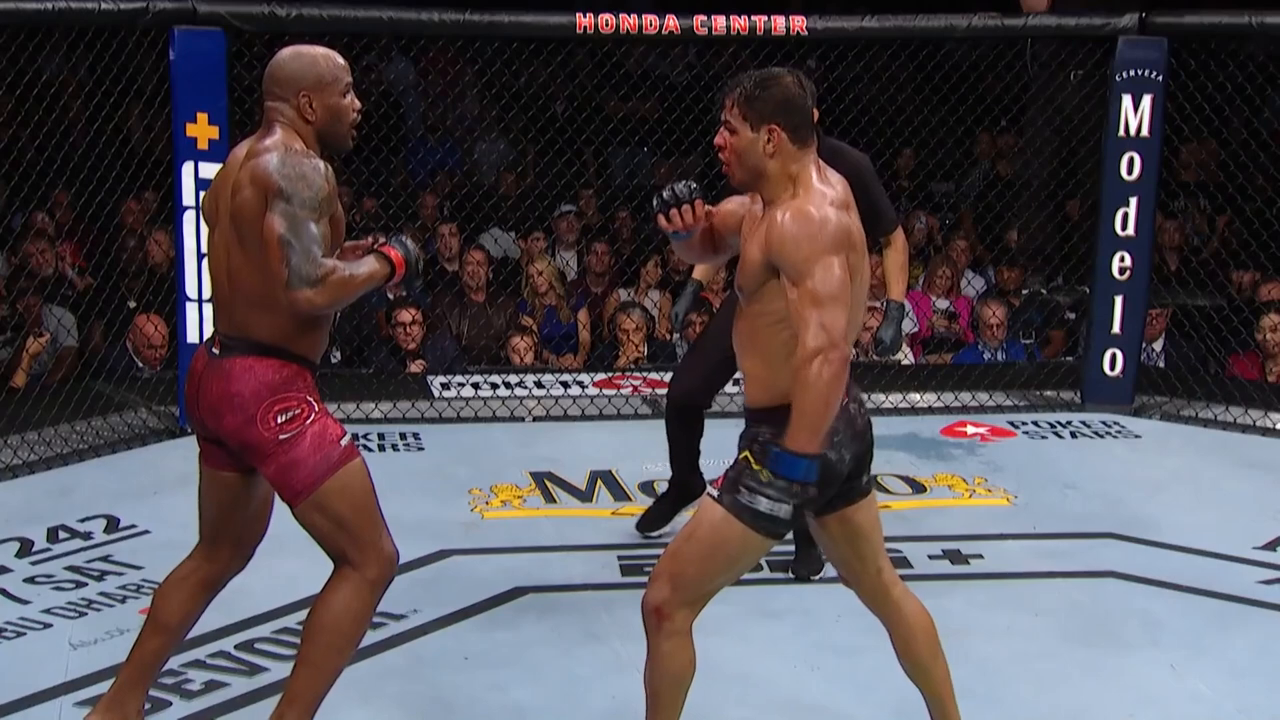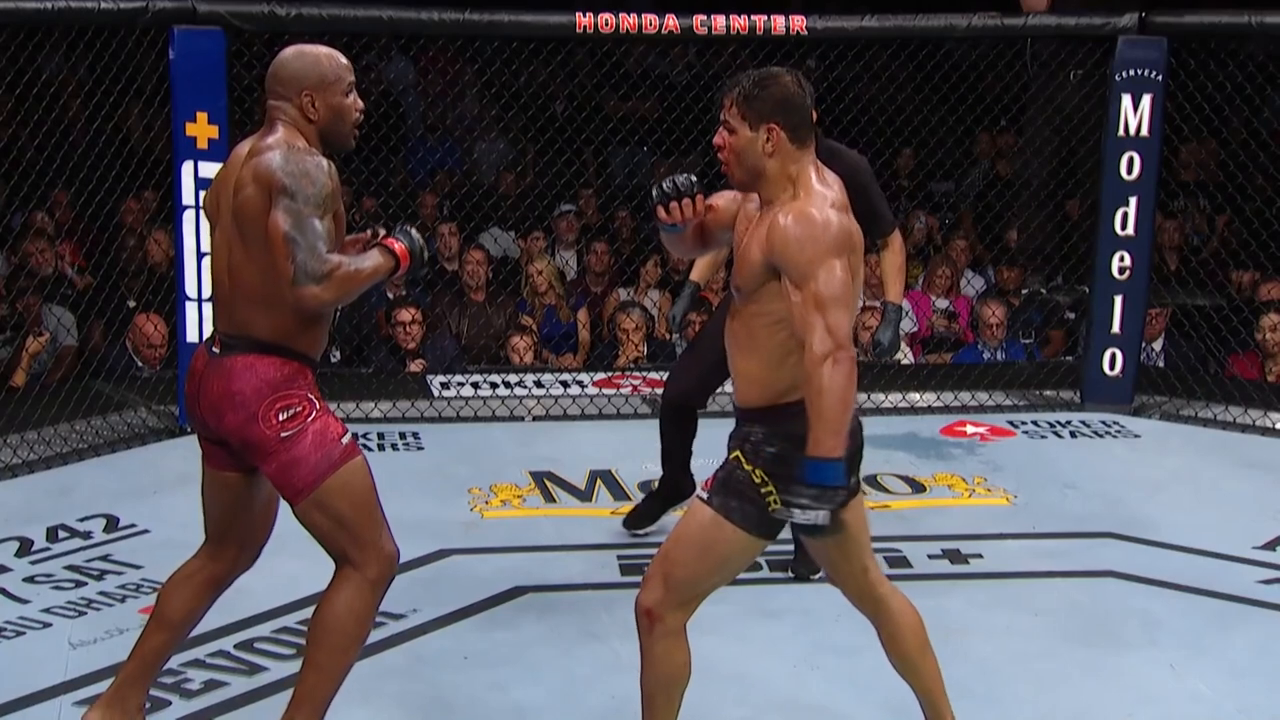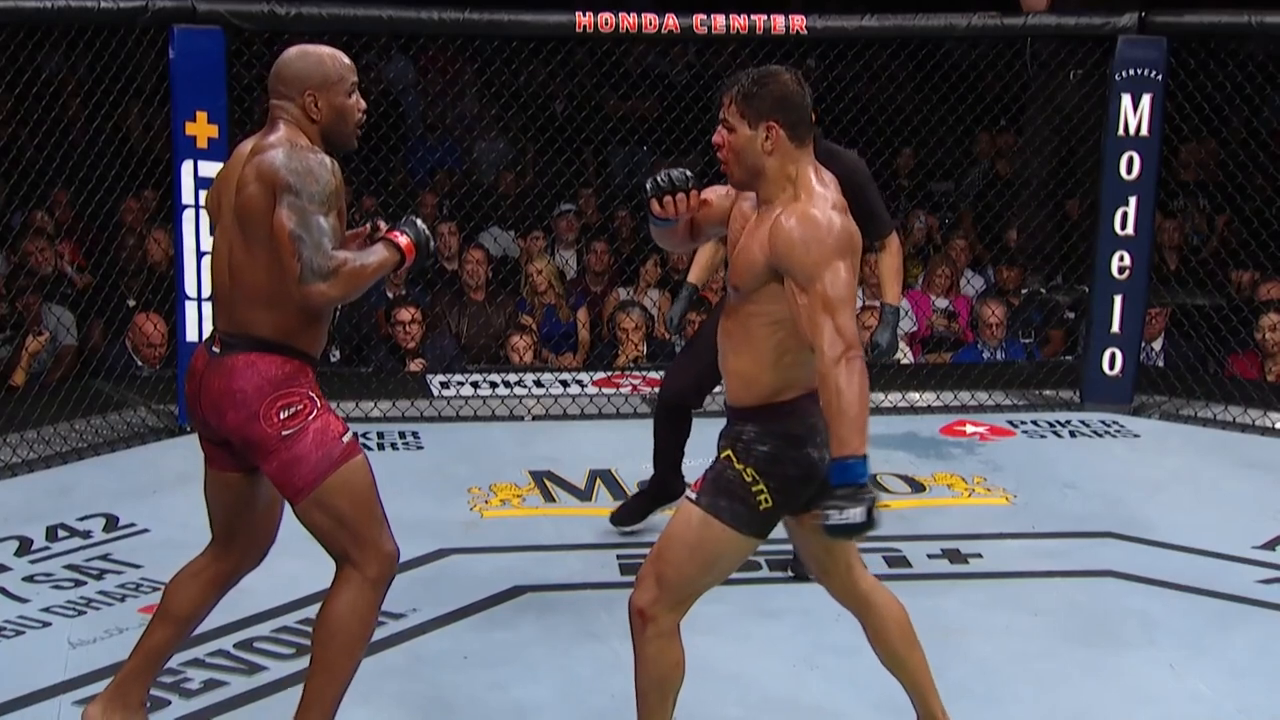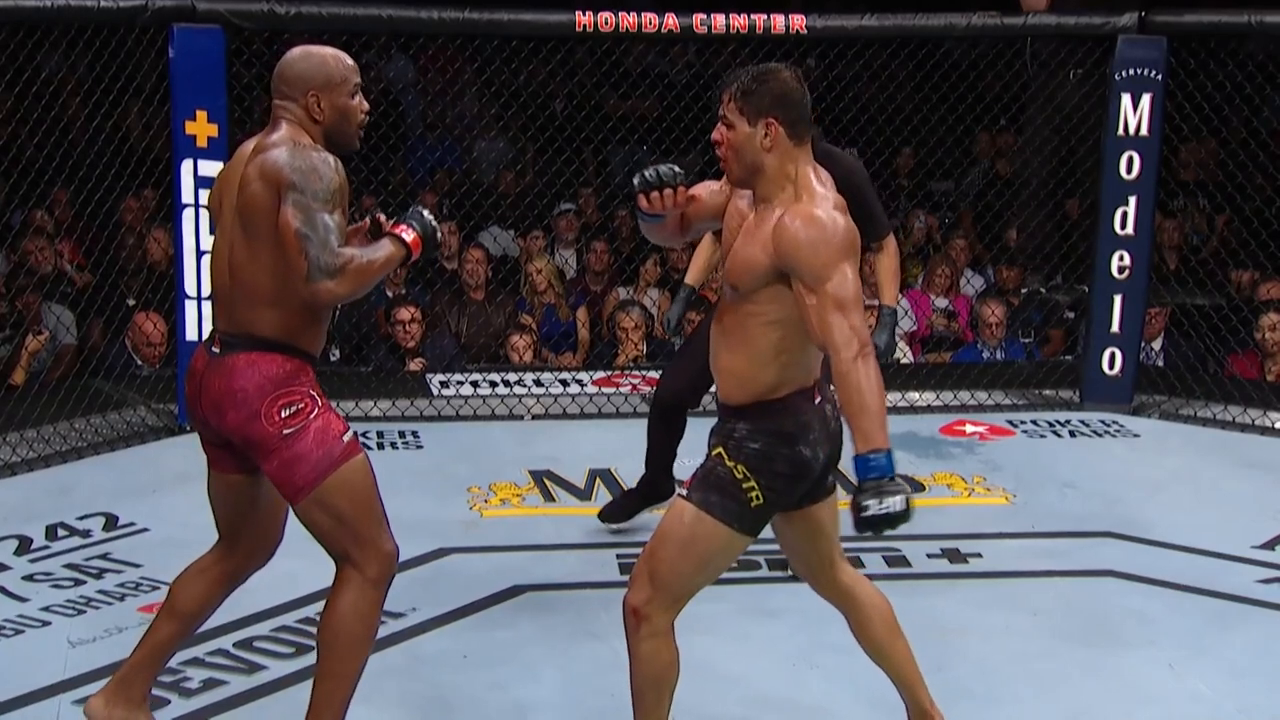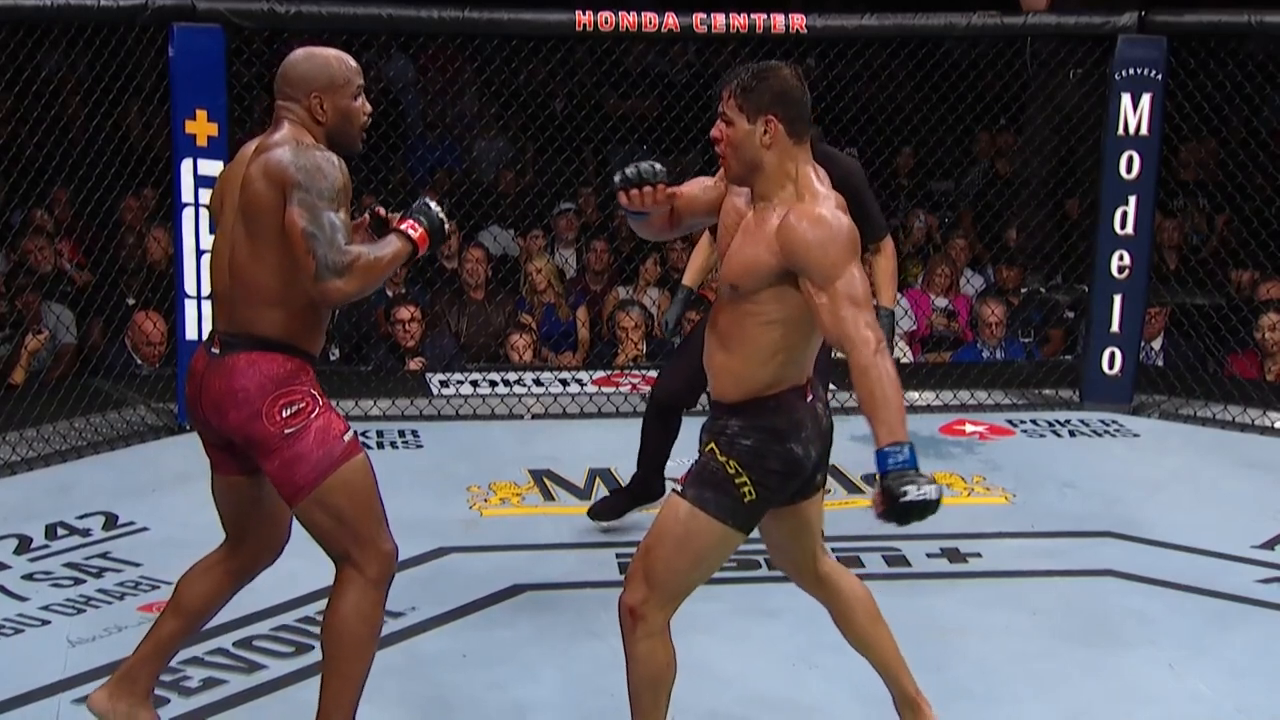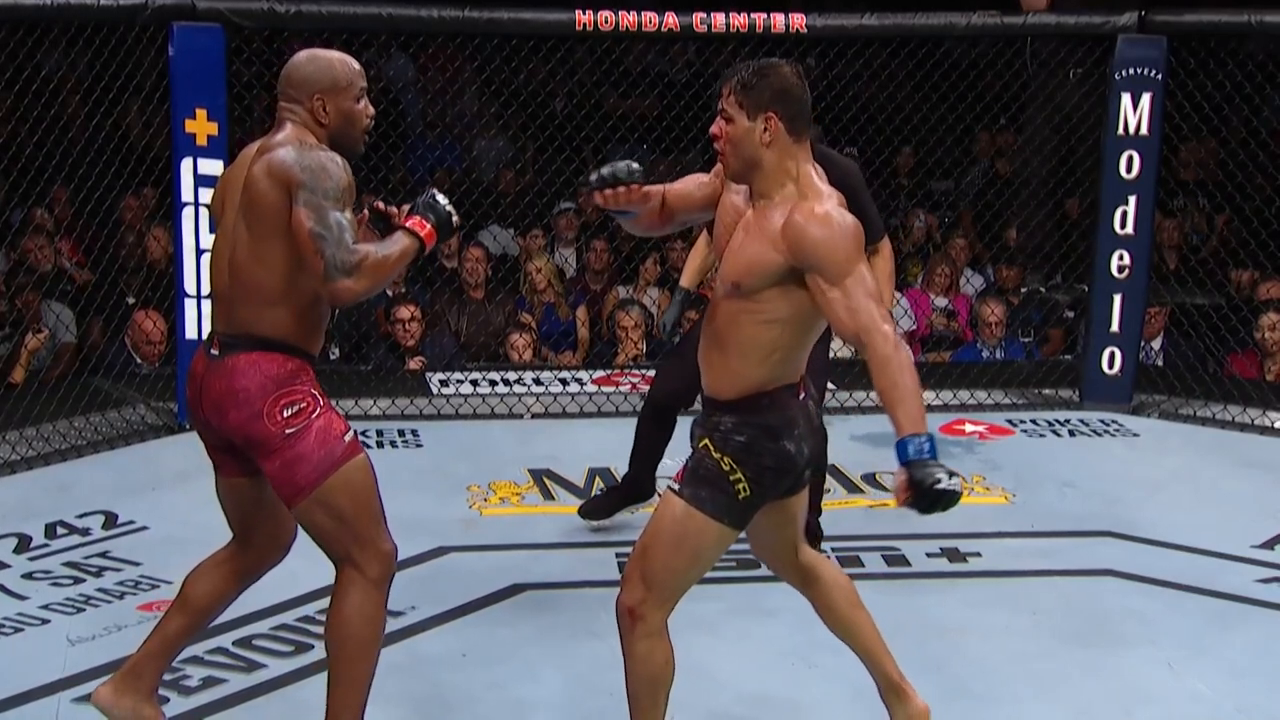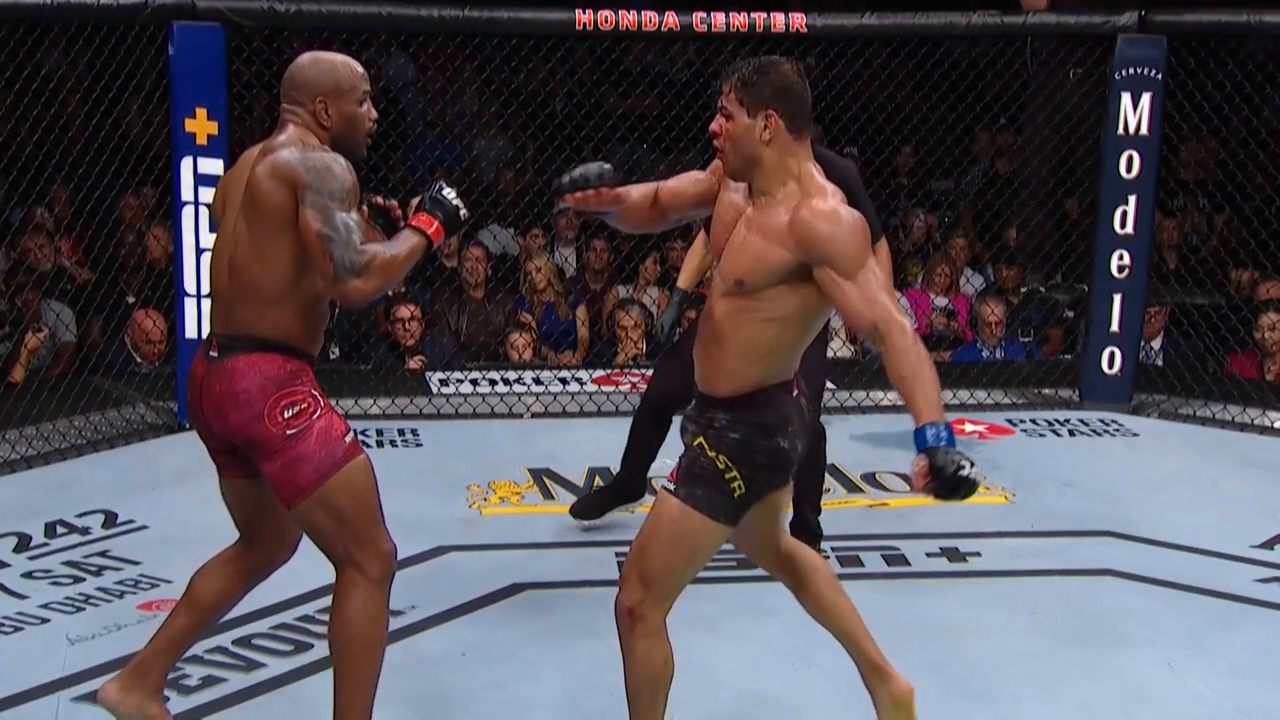
dt=0.7s
person 1, frame 1
left shoulder: (239, 163)
right shoulder: (298, 166)
right elbow: (307, 293)
left wrist: (344, 255)
right wrist: (386, 262)
left hip: (217, 374)
right hip: (267, 388)
left knee: (220, 555)
right knee: (369, 561)
person 1, frame 2
left shoulder: (242, 160)
right shoulder: (302, 163)
right elbow: (312, 290)
left wrist: (347, 249)
right wrist: (390, 254)
left hip: (218, 372)
right hip: (269, 386)
left knee: (227, 553)
right knee: (371, 559)
person 1, frame 3
left shoulder: (243, 159)
right shoulder: (305, 163)
right elbow: (318, 286)
left wrist: (353, 245)
right wrist: (395, 247)
left hip: (219, 372)
right hip: (270, 385)
left knee: (235, 551)
right knee: (371, 559)
person 1, frame 4
left shoulder: (245, 160)
right shoulder: (309, 162)
right elbow: (324, 284)
left wrist: (354, 240)
right wrist: (404, 239)
left hip: (218, 371)
right hip: (269, 384)
left knee: (245, 547)
right knee: (370, 558)
person 1, frame 5
left shoulder: (246, 161)
right shoulder: (313, 163)
right elbow: (334, 282)
left wrist: (355, 235)
right wrist: (411, 233)
left hip: (218, 372)
right hip: (270, 384)
left knee: (253, 544)
right knee: (370, 559)
person 1, frame 6
left shoulder: (246, 165)
right shoulder: (316, 163)
right elbow: (343, 281)
left wrist: (363, 232)
right wrist: (418, 229)
left hip: (217, 373)
right hip: (270, 384)
left knee: (262, 542)
right knee: (370, 559)
person 1, frame 7
left shoulder: (247, 168)
right shoulder: (320, 165)
right elbow: (353, 282)
left wrist: (371, 231)
right wrist: (425, 226)
left hip: (217, 375)
right hip: (269, 385)
left knee: (269, 542)
right knee: (370, 561)
person 2, frame 1
left shoulder: (804, 219)
right shoulder: (776, 196)
left elbow: (826, 352)
right elbow: (706, 243)
left wrist: (790, 468)
right wrist: (682, 225)
left hip: (792, 435)
right hip: (834, 427)
left knee: (666, 602)
right knee: (881, 587)
person 2, frame 2
left shoulder: (806, 221)
right shoulder: (766, 194)
left elbow: (831, 354)
right elbow: (694, 240)
left wrist: (821, 476)
right wrist: (677, 218)
left hip: (783, 438)
right hip: (806, 432)
left knee: (659, 604)
right knee: (869, 587)
person 2, frame 3
left shoulder: (806, 223)
right shoulder: (756, 190)
left elbow: (839, 350)
right elbow: (682, 235)
left wrist: (849, 472)
right wrist: (666, 213)
left hip: (773, 440)
right hip: (793, 427)
left knee: (652, 605)
right knee: (851, 583)
person 2, frame 4
left shoulder: (809, 225)
right shoulder: (751, 185)
left elbow: (851, 348)
right elbow: (674, 228)
left wrist: (876, 466)
right wrist: (657, 208)
left hip: (764, 437)
right hip: (795, 422)
left knee: (646, 604)
right knee: (833, 575)
person 2, frame 5
left shoulder: (812, 224)
right shoulder: (743, 182)
left elbow: (864, 343)
right elbow: (665, 220)
left wrist: (897, 460)
right wrist: (644, 203)
left hip: (758, 434)
right hip: (786, 419)
left knee: (643, 603)
right knee: (813, 568)
person 2, frame 6
left shoulder: (816, 223)
right shoulder: (738, 179)
left elbow: (877, 337)
right elbow: (660, 212)
left wrist: (917, 451)
right wrist: (629, 200)
left hip: (749, 431)
right hip: (772, 418)
left knee: (640, 603)
right knee: (791, 557)
person 2, frame 7
left shoulder: (820, 220)
right shoulder: (733, 176)
left elbow: (889, 328)
right elbow: (655, 207)
left wrist: (932, 437)
right wrist: (611, 200)
left hip: (743, 428)
right hip: (755, 414)
left knee: (638, 603)
right knee: (770, 547)
person 3, frame 1
left shoulder: (847, 166)
left elbow: (892, 238)
left wrist: (894, 312)
right wrist: (693, 287)
right knee: (685, 392)
left ankle: (809, 529)
right ankle: (685, 482)
person 3, frame 2
left shoulder: (846, 168)
left elbow: (889, 240)
left wrist: (891, 315)
right wrist: (690, 290)
right knee: (680, 392)
right ankle: (674, 483)
person 3, frame 3
left shoulder: (843, 169)
left elbow: (887, 243)
right elbow: (719, 232)
left wrist: (889, 317)
right wrist: (687, 293)
right knee: (675, 394)
right ankle: (665, 484)
person 3, frame 4
left shoulder: (840, 170)
left elbow: (883, 243)
right elbow: (716, 233)
left wrist: (886, 318)
right wrist: (685, 294)
right knee: (671, 392)
right ankle: (655, 483)
person 3, frame 5
left shoulder: (839, 171)
left elbow: (880, 245)
right elbow: (714, 234)
left wrist: (885, 316)
right wrist: (683, 295)
right knee: (668, 391)
right ankle: (646, 483)
person 3, frame 6
left shoulder: (837, 173)
left elbow: (877, 247)
right elbow: (712, 234)
right wrist: (681, 296)
right knee: (665, 391)
left ankle: (807, 526)
right ankle: (636, 484)
person 3, frame 7
left shoulder: (834, 173)
left elbow: (875, 247)
right elbow: (709, 235)
right wrist: (679, 297)
left knee: (803, 420)
right knee: (662, 391)
left ankle: (806, 528)
right ankle: (628, 484)
